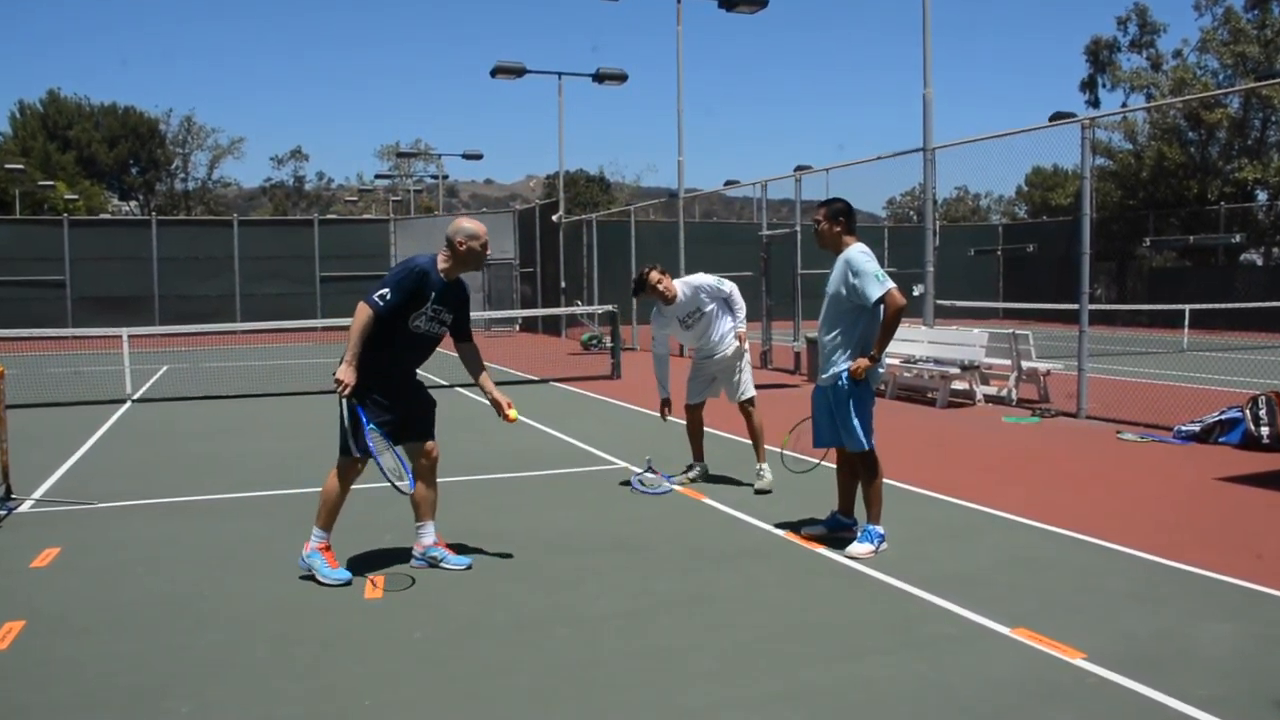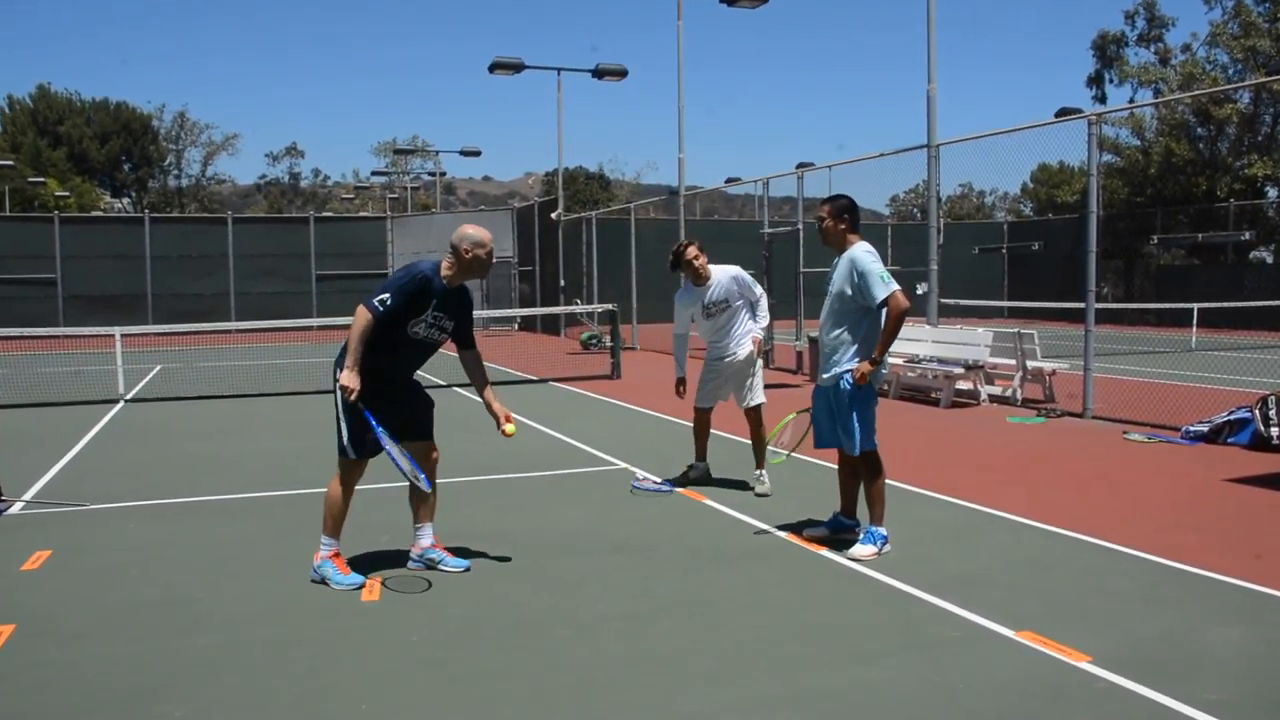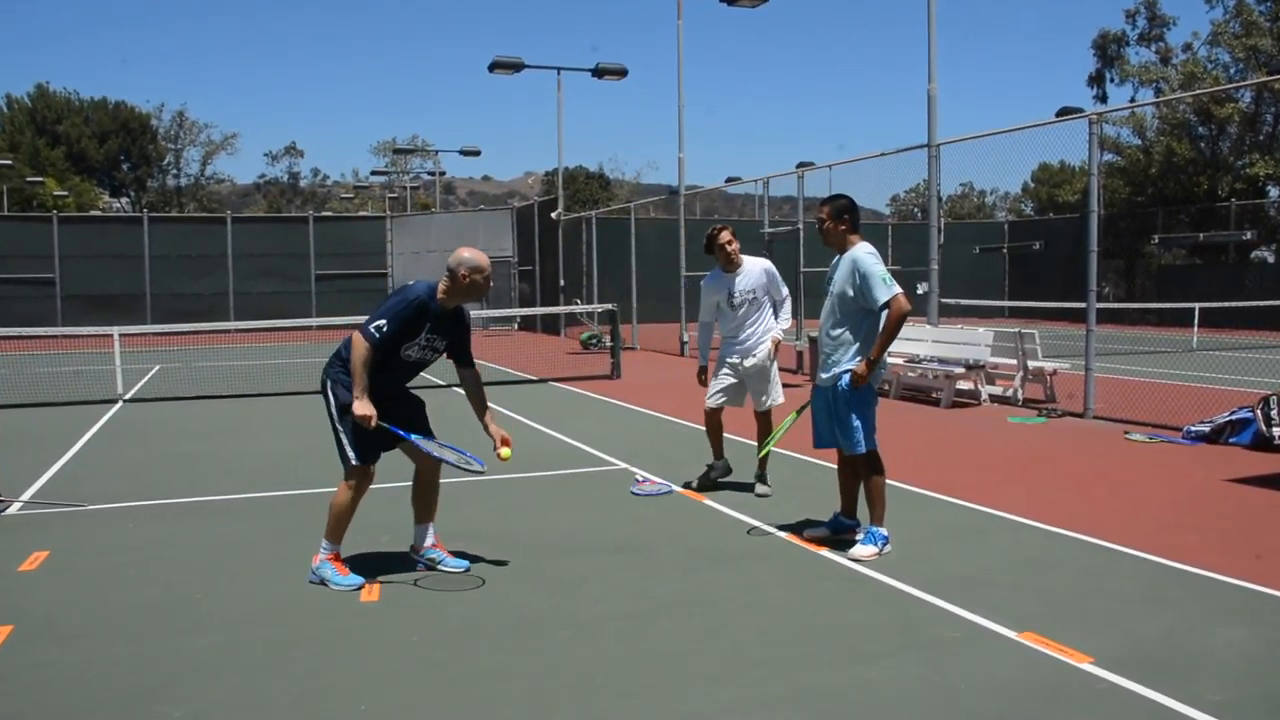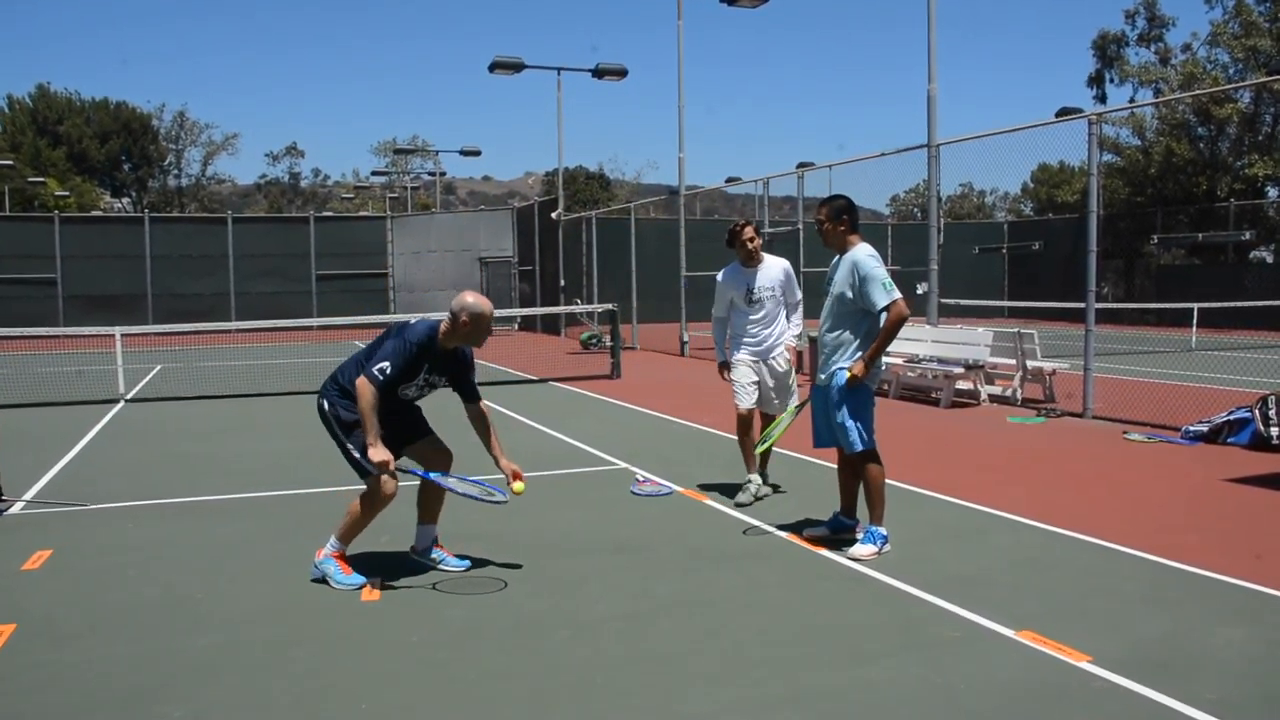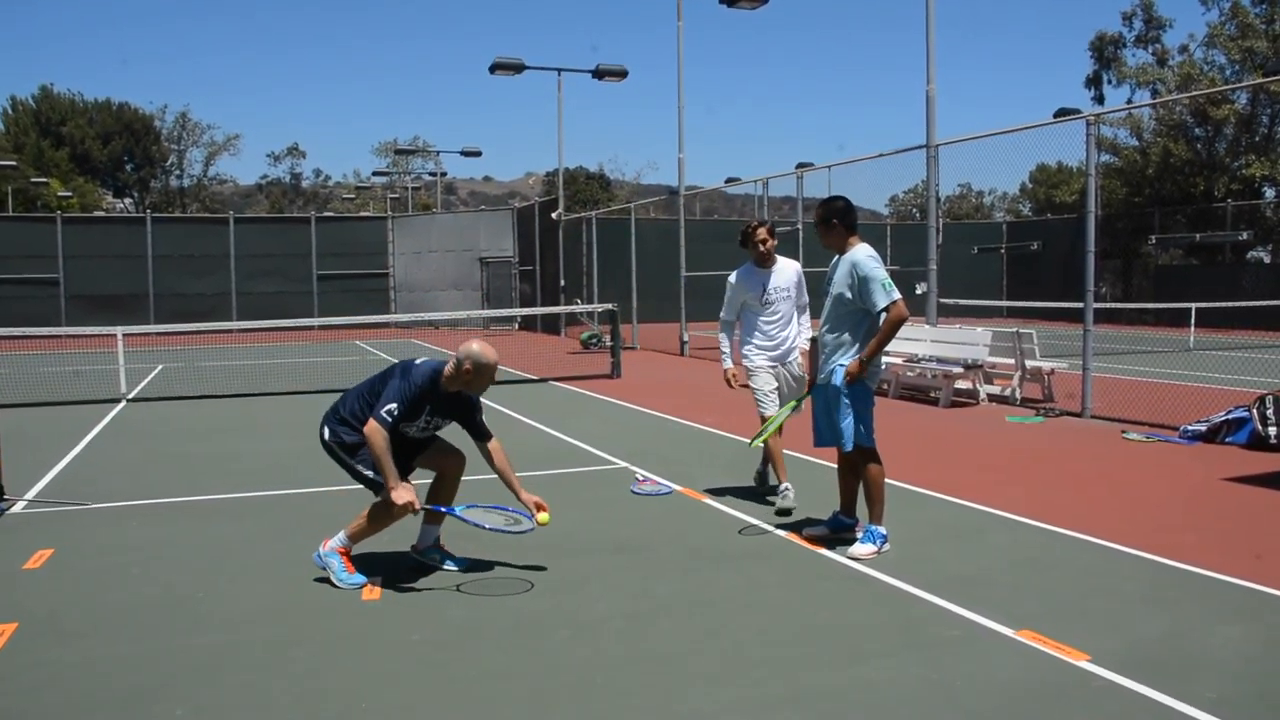
dt=0.2s
person 1, frame 1
left shoulder: (856, 258)
right shoulder: (840, 261)
left elbow: (896, 302)
left wrist: (873, 356)
left hip: (851, 375)
right hip: (831, 374)
left knee: (861, 450)
right knee: (843, 450)
left ankle: (874, 530)
right ankle: (844, 518)
person 1, frame 2
left shoulder: (861, 257)
right shoulder: (841, 260)
left elbow: (899, 305)
left wrist: (874, 359)
left hip: (853, 375)
right hip: (832, 374)
left knee: (864, 452)
right knee: (844, 451)
left ankle: (877, 532)
right ankle: (846, 520)
person 1, frame 3
left shoulder: (863, 258)
right shoulder: (839, 260)
left elbow: (900, 307)
left wrist: (871, 361)
left hip: (851, 376)
right hip: (829, 374)
left knee: (863, 452)
right knee: (843, 451)
left ankle: (878, 532)
right ankle: (847, 520)
person 1, frame 4
left shoulder: (863, 259)
right shoulder: (839, 261)
left elbow: (899, 311)
left wrist: (866, 361)
right wrist: (821, 370)
left hip: (850, 376)
right hip: (829, 374)
left knee: (863, 451)
right knee: (843, 450)
left ankle: (877, 531)
right ankle: (846, 519)
person 1, frame 5
left shoulder: (862, 260)
right shoulder: (839, 261)
left elbow: (898, 312)
left wrist: (864, 360)
right wrist: (817, 367)
left hip: (850, 375)
right hip: (829, 374)
left knee: (862, 449)
right knee: (843, 449)
left ankle: (876, 530)
right ankle: (845, 518)
person 2, frame 1
left shoulder: (459, 291)
right shoulder: (416, 271)
left elbow: (465, 345)
right elbow: (366, 309)
left wrist: (491, 391)
right wrist: (349, 364)
left hip: (404, 381)
right hip: (366, 380)
left knee: (426, 456)
right knee: (352, 463)
left ankle: (426, 545)
right ankle: (316, 549)
person 2, frame 2
left shoulder: (462, 298)
right shoulder: (419, 276)
left elbow: (469, 354)
right elbow: (365, 312)
left wrist: (492, 403)
right wrist: (350, 369)
left hip: (400, 381)
right hip: (360, 377)
left knee: (427, 457)
right knee: (352, 466)
left ankle: (424, 547)
right ankle: (325, 557)
person 2, frame 3
left shoulder: (458, 318)
right shoulder: (414, 298)
left elbow: (468, 373)
right elbow: (361, 339)
left wrist: (490, 425)
right wrist: (361, 399)
left hip: (389, 387)
right hip: (349, 381)
left knee: (430, 458)
right knee: (360, 474)
left ankle: (424, 547)
right ankle: (325, 559)
person 2, frame 4
left shoulder: (459, 356)
right shoulder: (413, 338)
left elbow: (475, 406)
right elbow: (364, 385)
left wrist: (501, 460)
right wrist: (374, 445)
left hip: (389, 405)
right hip: (343, 402)
left knee: (440, 458)
right knee: (384, 486)
left ankle: (425, 545)
right ankle: (328, 556)
person 2, frame 5
left shoulder: (463, 398)
right shoulder: (416, 379)
left elbow: (488, 444)
right elbow: (372, 430)
left wrist: (522, 494)
right wrist: (395, 487)
right hip: (344, 432)
left knee: (453, 461)
right knee: (404, 498)
left ankle: (427, 545)
right ankle: (334, 550)
person 3, frame 1
left shoulder: (699, 283)
right shoulder: (659, 319)
left elbow: (731, 290)
right elbow: (660, 355)
left wrist: (739, 326)
right wrist: (664, 394)
left hip: (730, 349)
right hip: (703, 358)
left knee: (746, 405)
right knee: (692, 409)
left ankle: (762, 468)
right ankle: (698, 466)
person 3, frame 2
left shoulder: (733, 275)
right shoulder: (684, 298)
left elbow: (759, 298)
right elbow: (680, 335)
left wrist: (758, 331)
right wrist: (680, 372)
left hip: (745, 352)
right hip: (715, 357)
left knee: (754, 411)
right knee: (701, 411)
left ankle: (760, 473)
right ankle: (700, 466)
person 3, frame 3
left shoulder: (763, 268)
right shoulder: (710, 284)
left elbow: (783, 299)
right elbow: (706, 323)
left wrist: (779, 332)
right wrist: (703, 361)
left hip: (762, 353)
right hip: (730, 356)
left knee: (764, 415)
right knee: (711, 410)
left ankle: (761, 474)
right ankle: (718, 464)
person 3, frame 4
left shoulder: (782, 267)
right shoulder: (726, 278)
left elbow: (795, 305)
right elbow: (719, 318)
left wrist: (791, 340)
right wrist: (721, 356)
left hip: (776, 354)
right hip: (743, 355)
left knee: (770, 417)
right knee: (745, 413)
left ankle: (760, 471)
right ankle: (753, 479)
person 3, frame 5
left shoulder: (793, 269)
right shoulder: (738, 280)
right elbow: (726, 323)
left wrist: (803, 343)
right wrist: (727, 362)
left hip: (791, 357)
right hip: (759, 359)
right knee: (769, 419)
left ankle: (764, 466)
right ankle: (784, 487)
